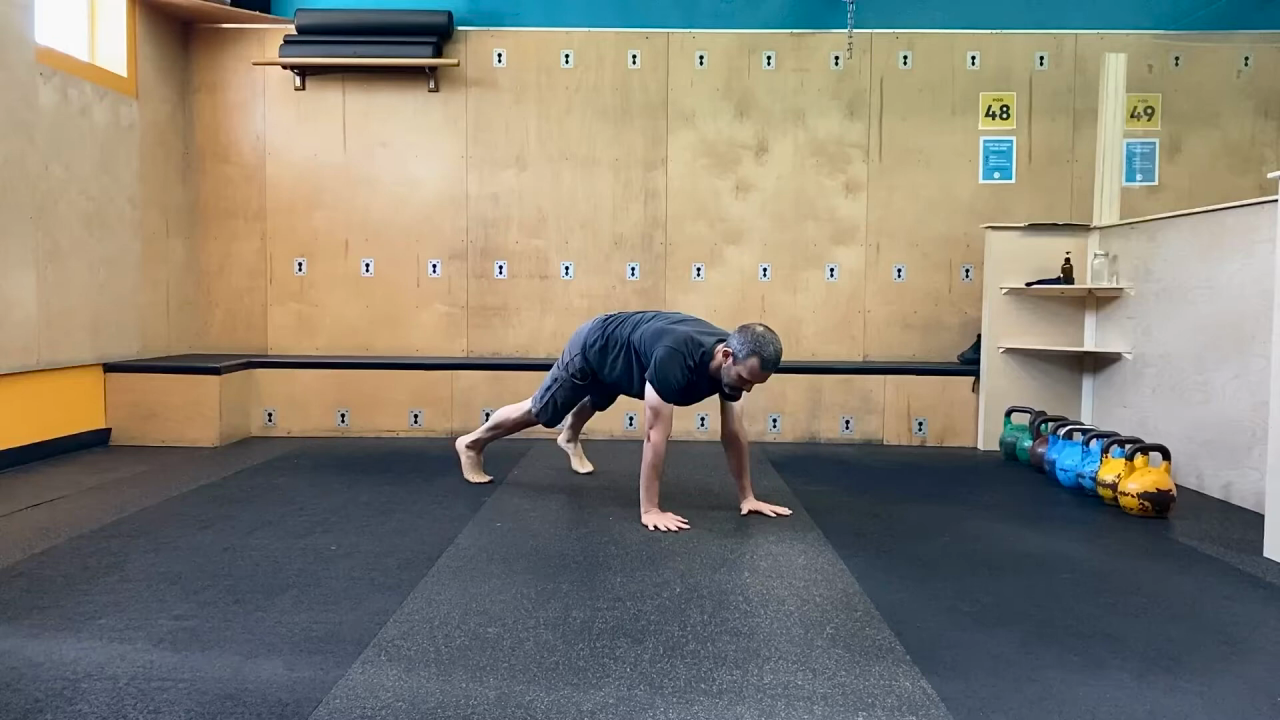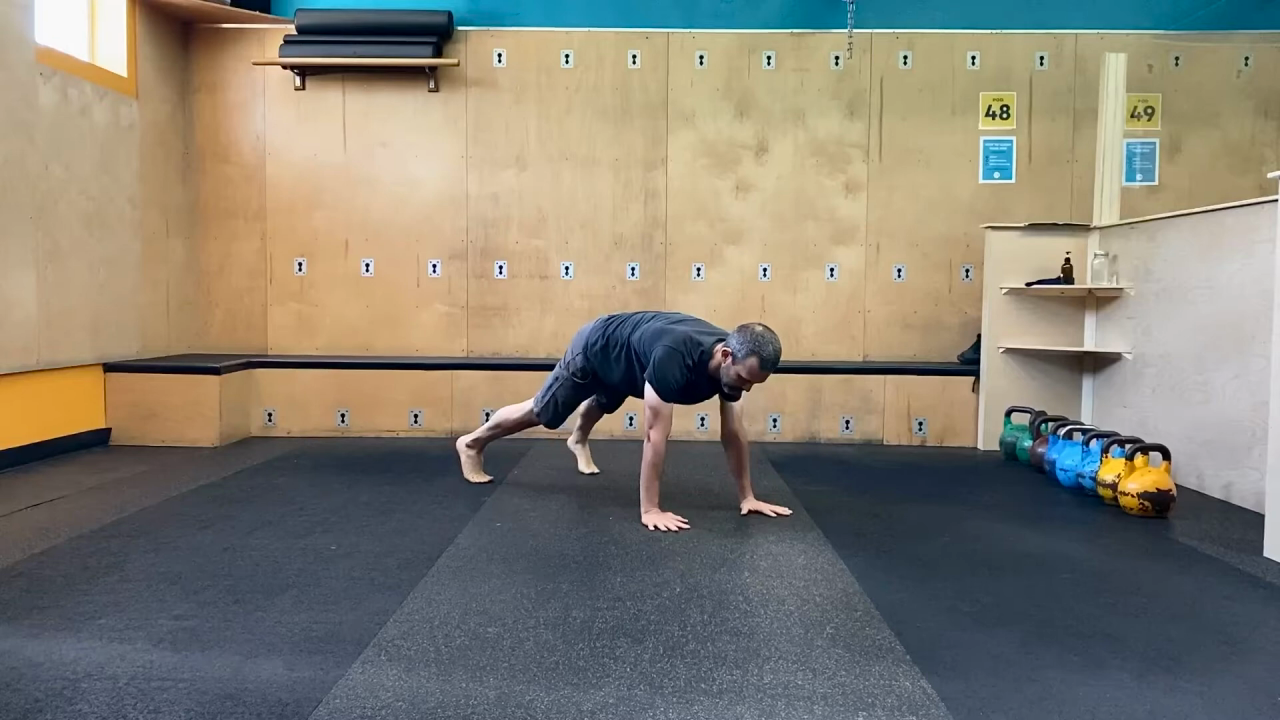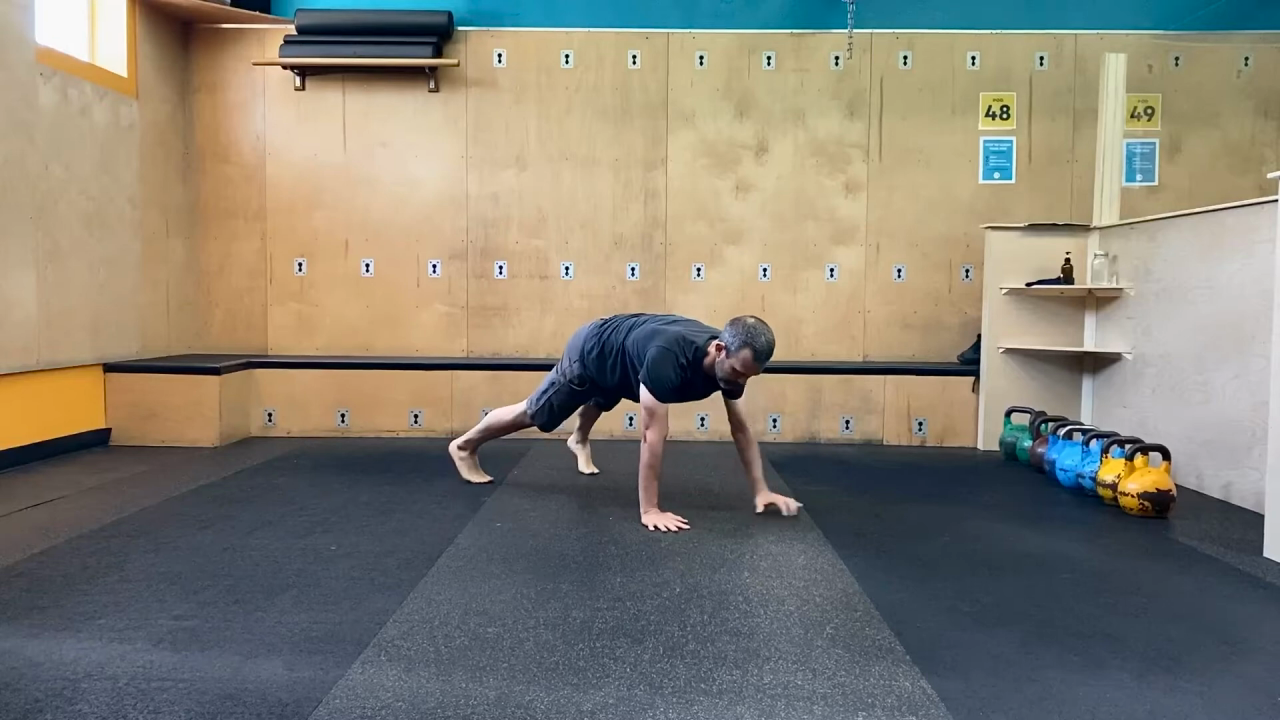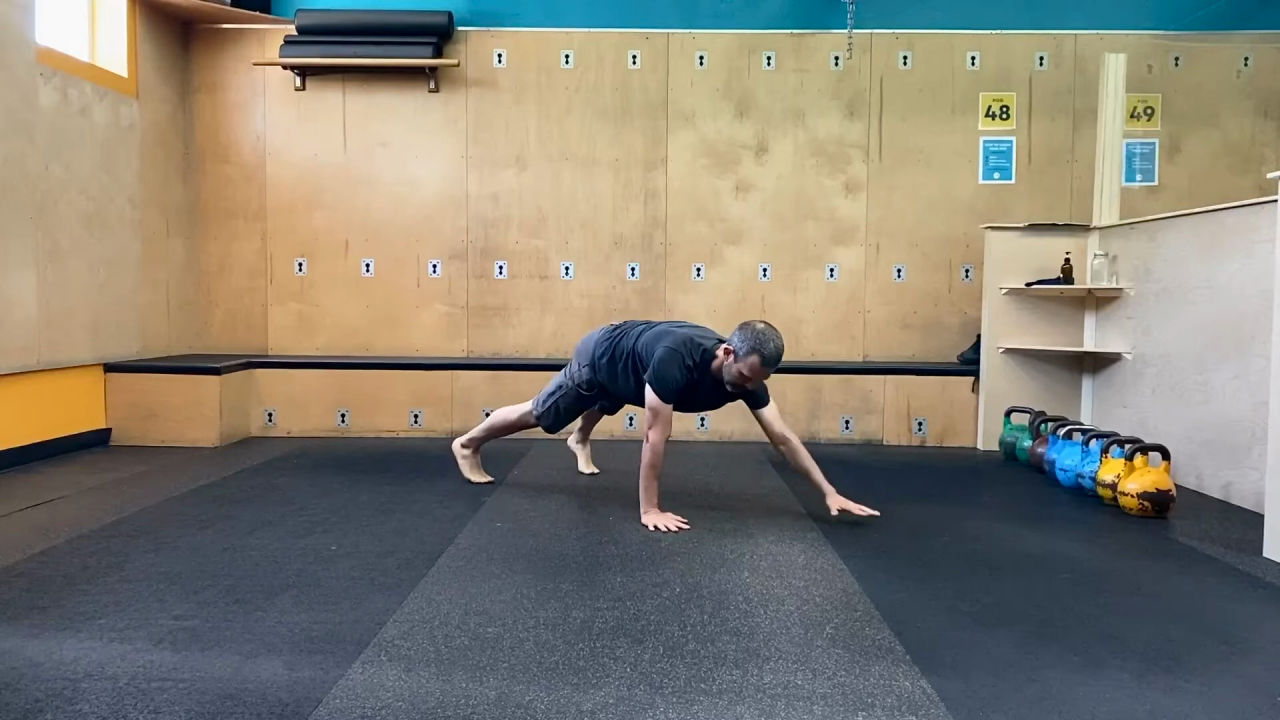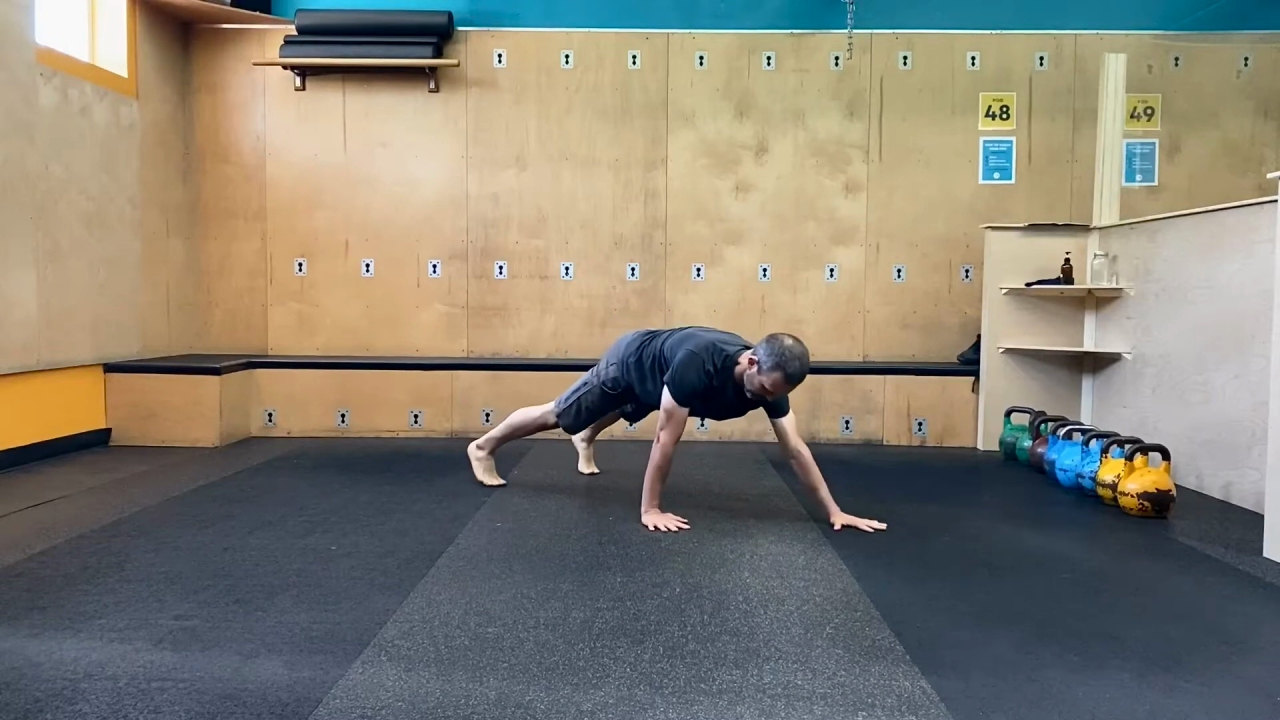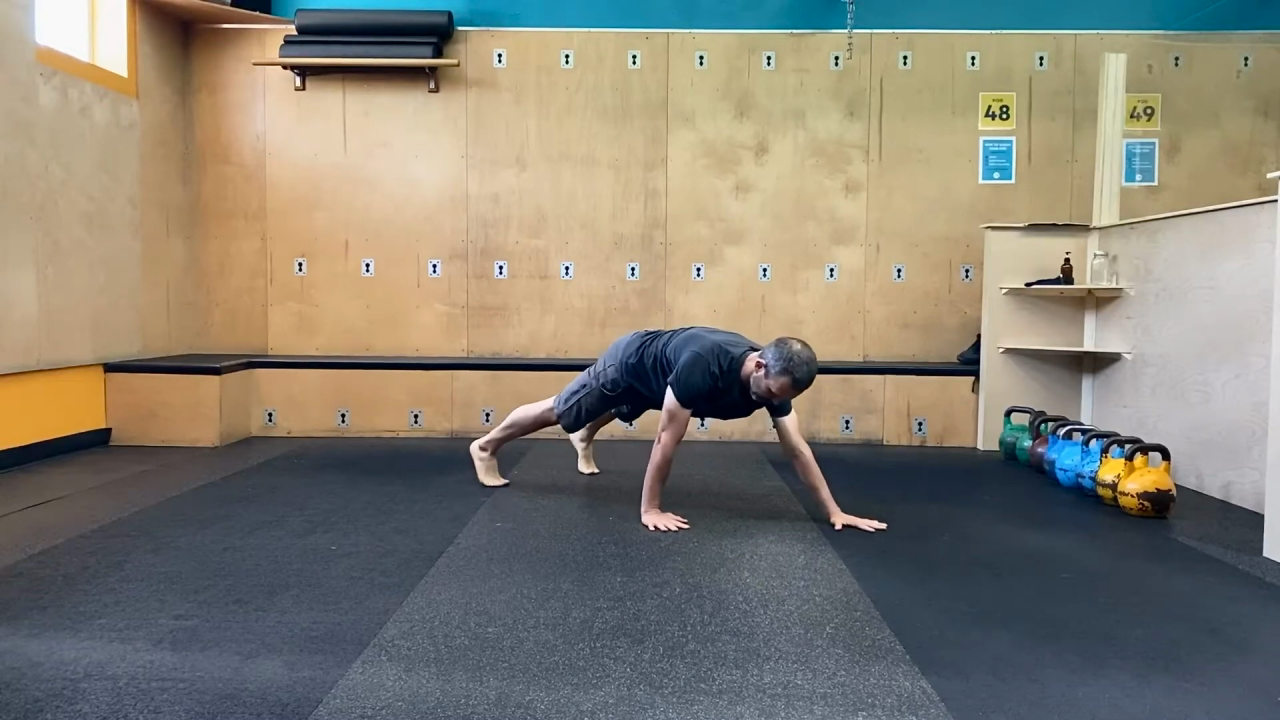
dt=0.3s
person 1, frame 1
left shoulder: (736, 360)
right shoulder: (676, 357)
left elbow: (734, 434)
right elbow: (656, 434)
left wrist: (747, 497)
right wrist: (650, 510)
left hip: (620, 356)
right hip: (593, 347)
left knee: (596, 402)
right knee: (537, 412)
left ankle: (570, 438)
right ankle: (472, 445)
person 1, frame 2
left shoulder: (734, 361)
right shoulder: (674, 356)
left elbow: (733, 434)
right elbow: (656, 434)
left wrist: (747, 496)
right wrist: (650, 510)
left hip: (620, 356)
right hip: (594, 348)
left knee: (604, 403)
right knee: (541, 413)
left ankle: (579, 439)
right ankle: (472, 444)
person 1, frame 3
left shoulder: (728, 360)
right shoulder: (670, 357)
left elbow: (741, 427)
right elbow: (654, 435)
left wrist: (762, 490)
right wrist: (650, 511)
left hip: (617, 359)
right hip: (591, 351)
left knee: (601, 400)
right knee: (531, 414)
left ankle: (580, 441)
right ankle: (464, 447)
person 1, frame 4
left shoulder: (747, 370)
right shoulder: (676, 359)
left elbow: (781, 436)
right elbow: (655, 436)
left wrist: (830, 494)
right wrist: (649, 511)
left hip: (625, 366)
right hip: (599, 355)
left knee: (605, 404)
right knee: (539, 414)
left ankle: (580, 440)
right ankle: (468, 445)
person 1, frame 5
left shoulder: (769, 379)
right shoulder: (698, 363)
left elbow: (795, 448)
right elbow: (666, 438)
left wrist: (834, 511)
right wrist: (650, 511)
left hip: (649, 384)
right hip: (629, 361)
left knee: (621, 412)
right knee: (557, 415)
left ankle: (586, 441)
right ankle: (484, 448)
person 1, frame 6
left shoulder: (774, 380)
right shoulder: (703, 365)
left elbow: (796, 447)
right elbow: (667, 439)
left wrist: (834, 511)
right wrist: (650, 510)
left hip: (651, 380)
right hip: (629, 362)
left knee: (617, 411)
right knee: (558, 412)
left ankle: (584, 439)
right ankle: (486, 448)
